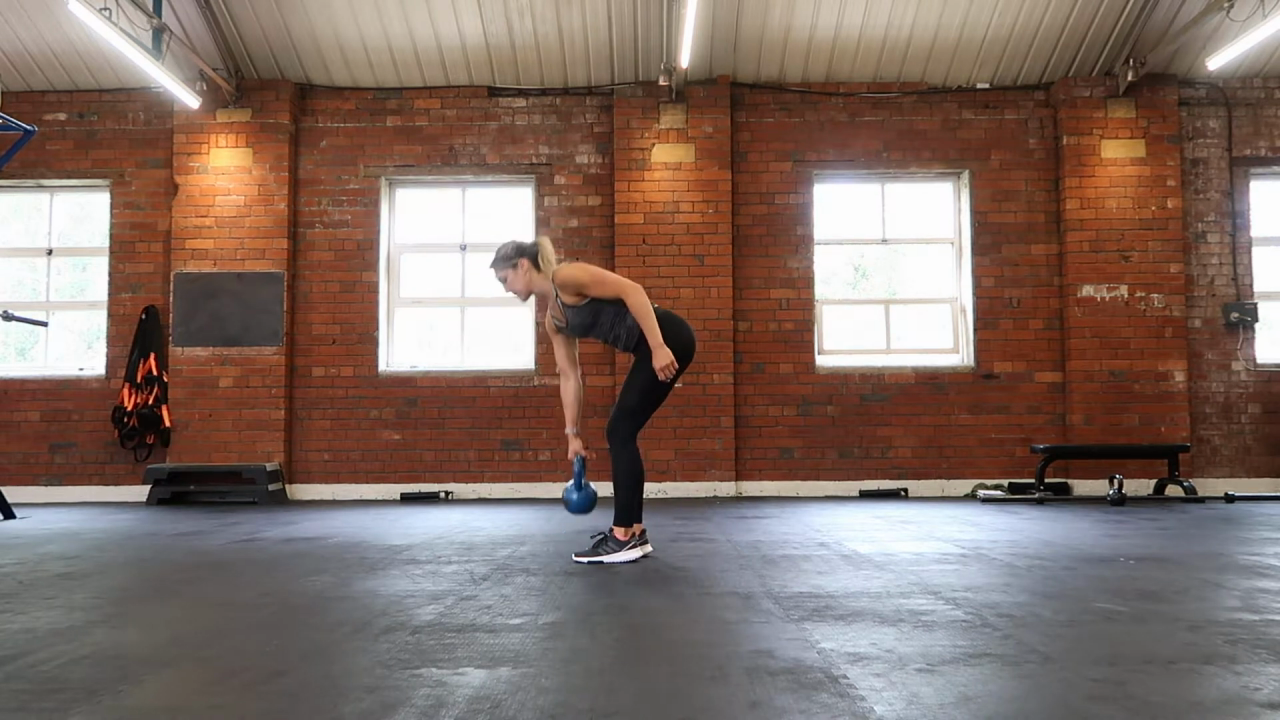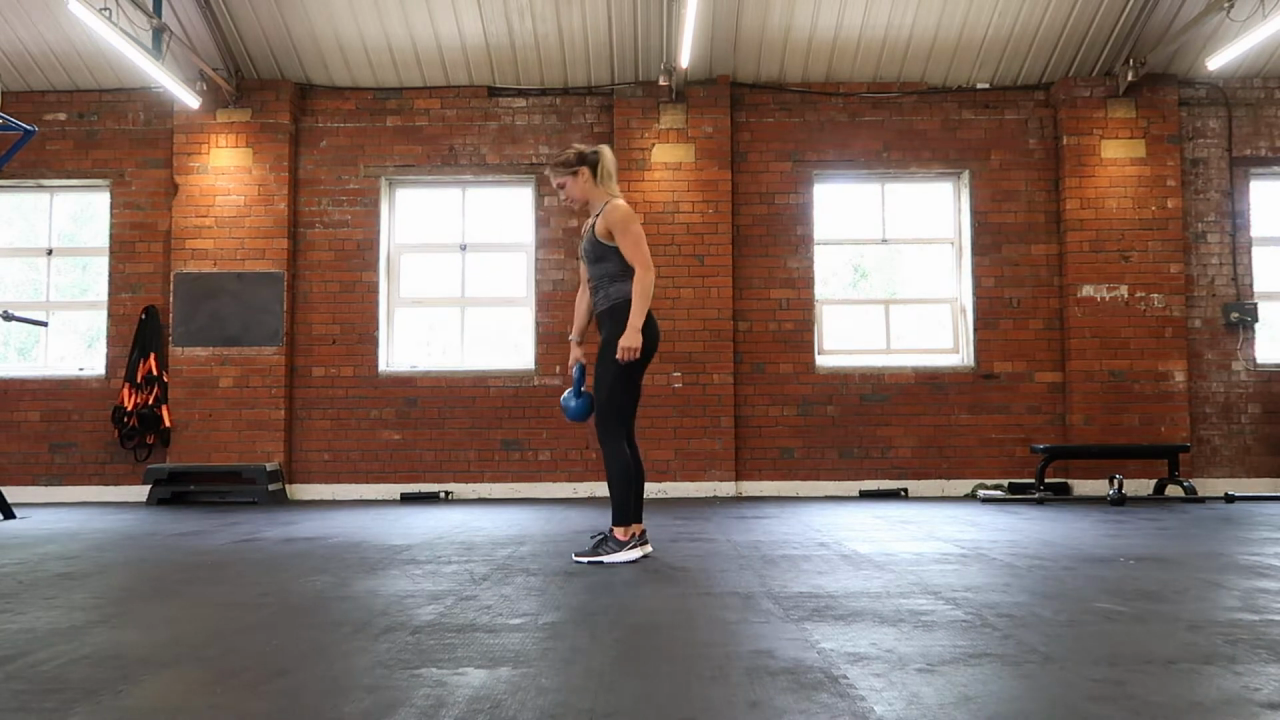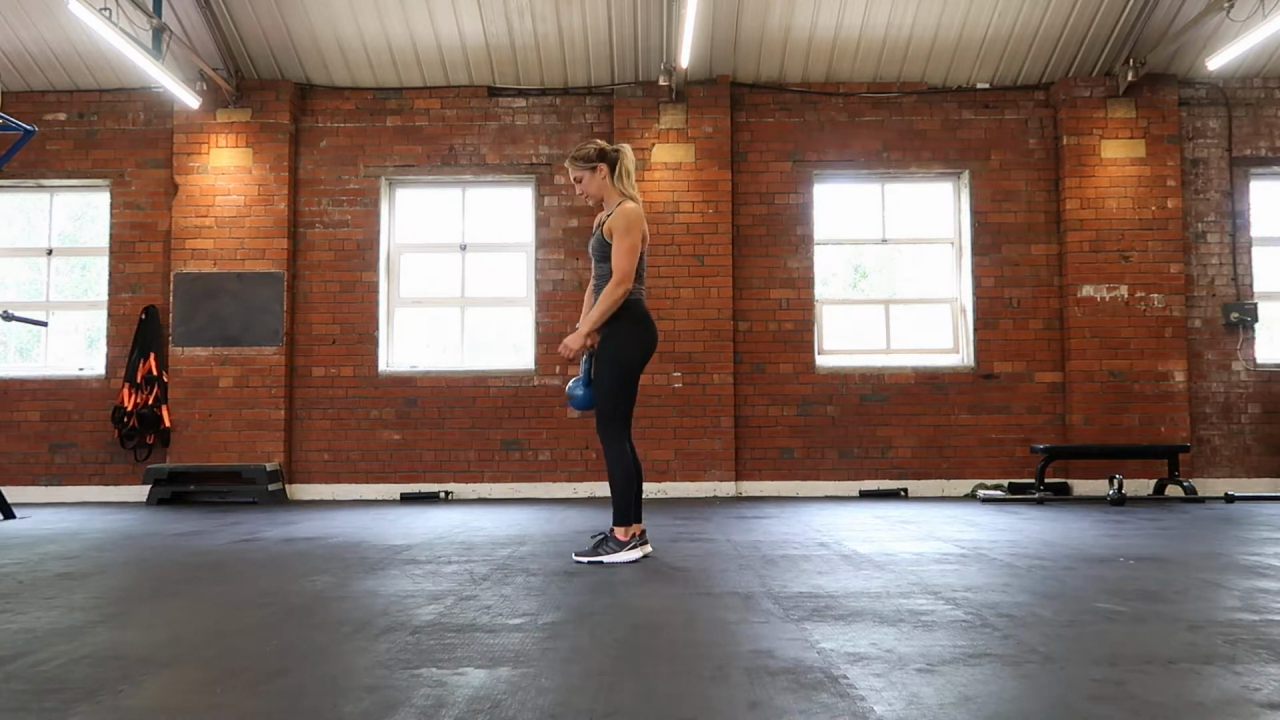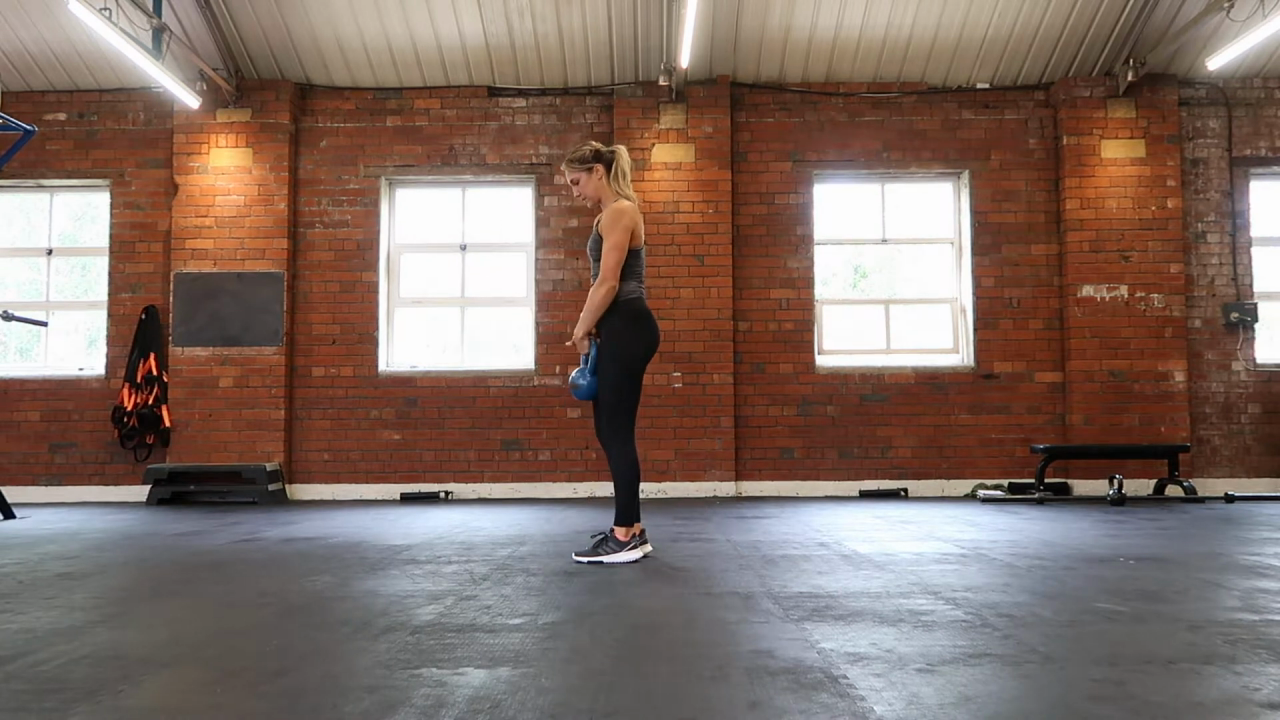
dt=0.4s
person 1, frame 1
left shoulder: (567, 276)
right shoulder: (553, 317)
left elbow: (632, 291)
right elbow: (569, 376)
left wrist: (658, 346)
right wrist: (573, 434)
left hip: (666, 338)
right hip: (649, 350)
left knee: (620, 433)
right knee: (620, 434)
left ankle: (624, 538)
right ankle: (634, 531)
person 1, frame 2
left shoulder: (616, 211)
right shoulder: (590, 223)
left elbow: (644, 271)
right elbow: (587, 289)
left wrist: (634, 329)
right wrist: (575, 342)
left hip: (626, 331)
right hip: (615, 331)
left knee: (610, 431)
right knee: (619, 433)
left ankle: (624, 537)
right ankle: (634, 532)
person 1, frame 3
left shoulder: (626, 214)
right shoulder: (606, 218)
left elbow: (621, 285)
left wrist: (580, 333)
right wrist: (585, 329)
left hip: (627, 331)
right hip: (618, 333)
left knee: (612, 433)
right knee: (616, 433)
left ankle: (624, 538)
right ankle: (633, 531)
person 1, frame 4
left shoulder: (621, 211)
right shoulder: (606, 216)
left elbow: (609, 282)
left wrist: (582, 330)
right wrist: (588, 326)
left hip: (628, 330)
right hip: (618, 331)
left knee: (616, 432)
right knee: (609, 431)
left ankle: (624, 537)
right ankle: (632, 530)
